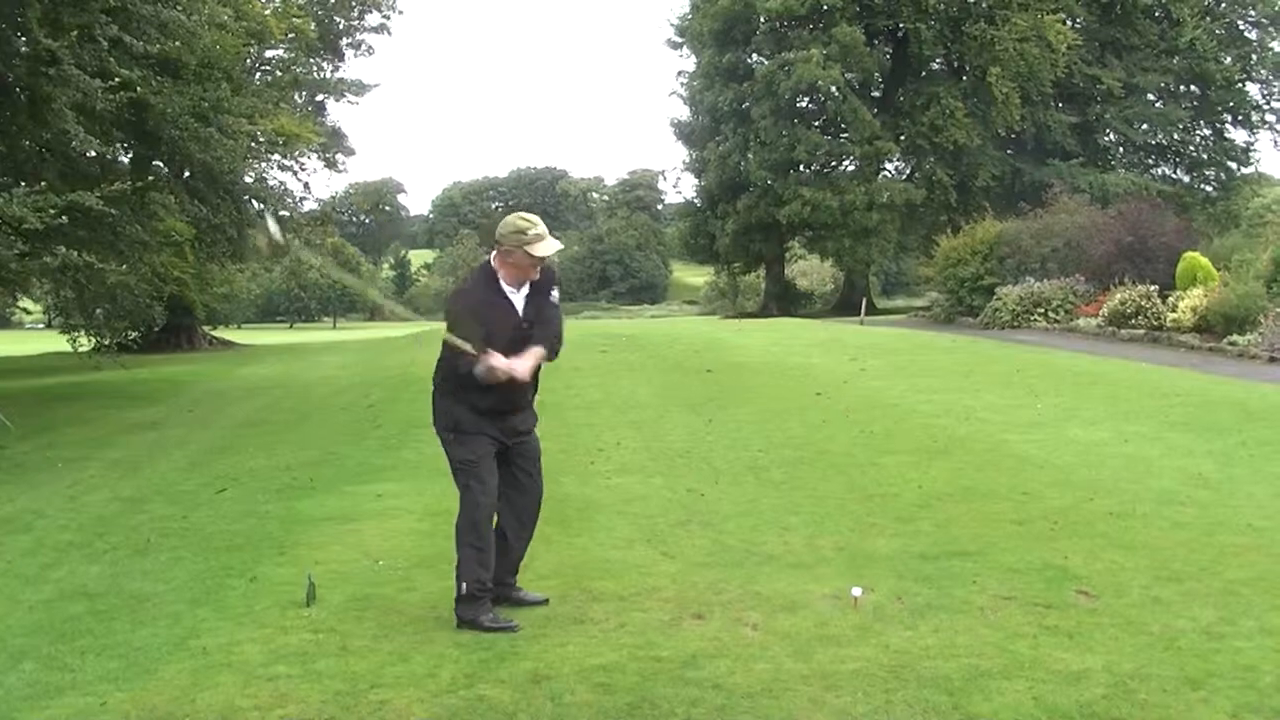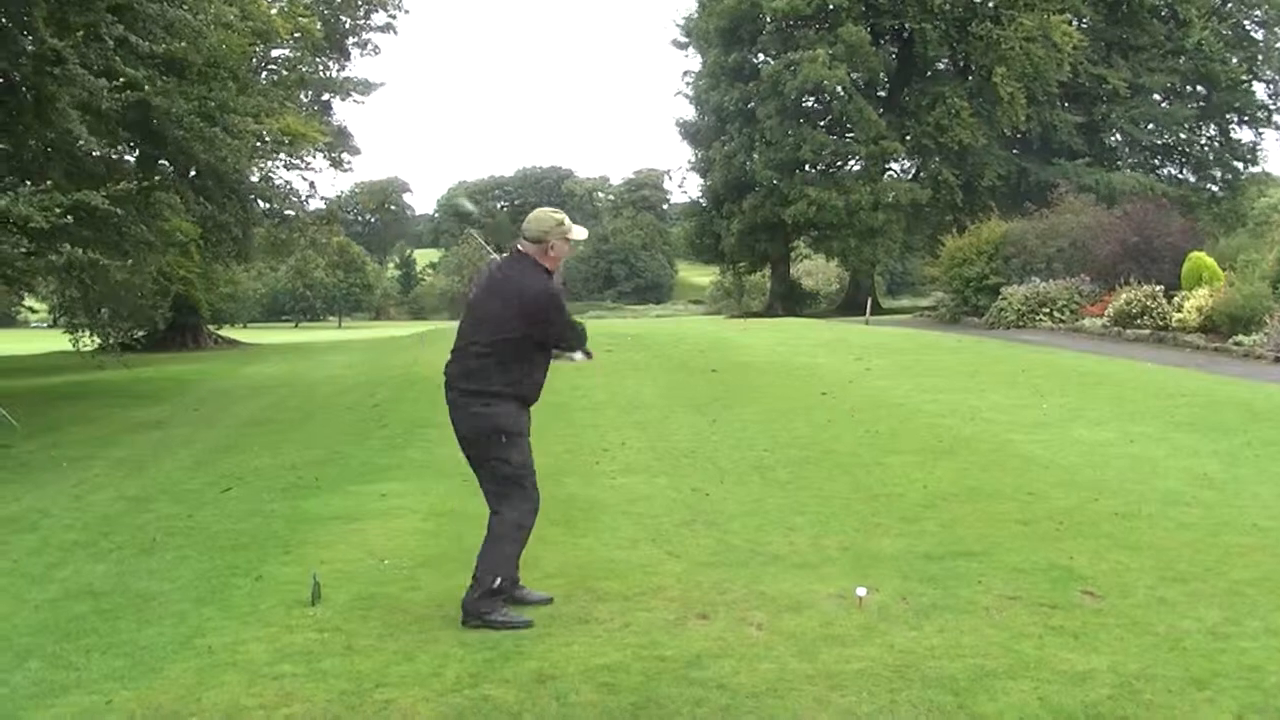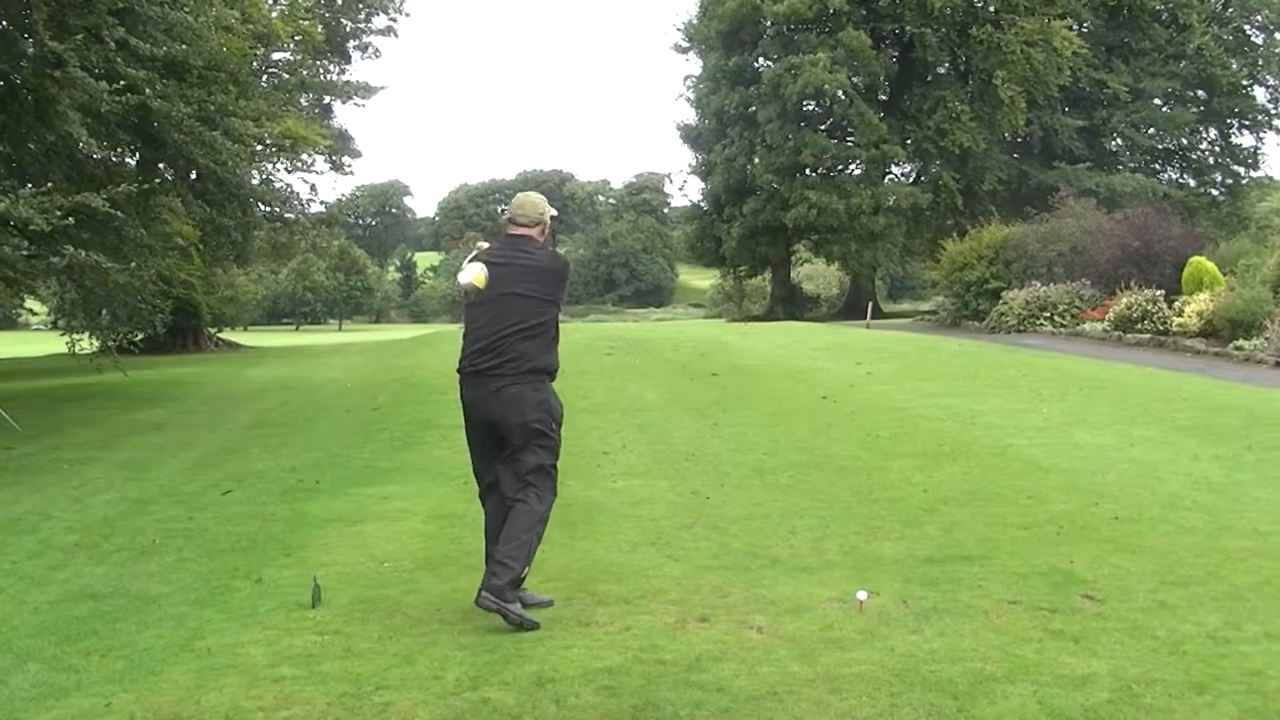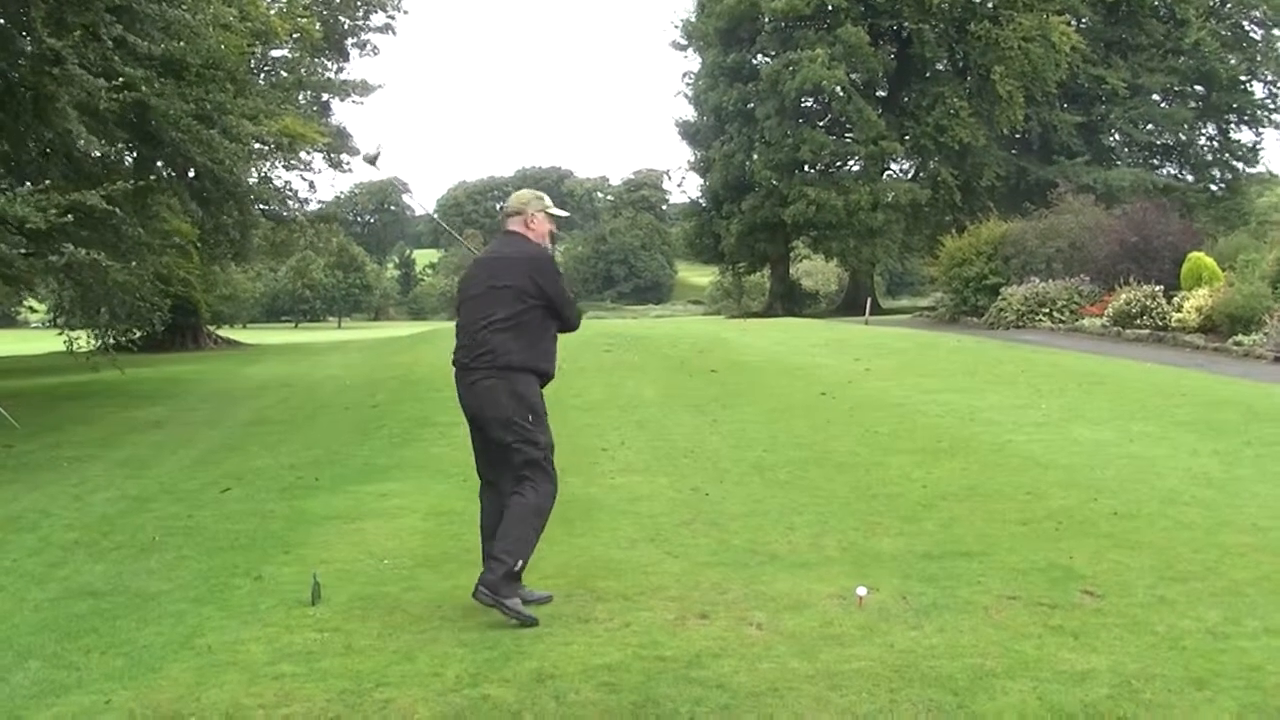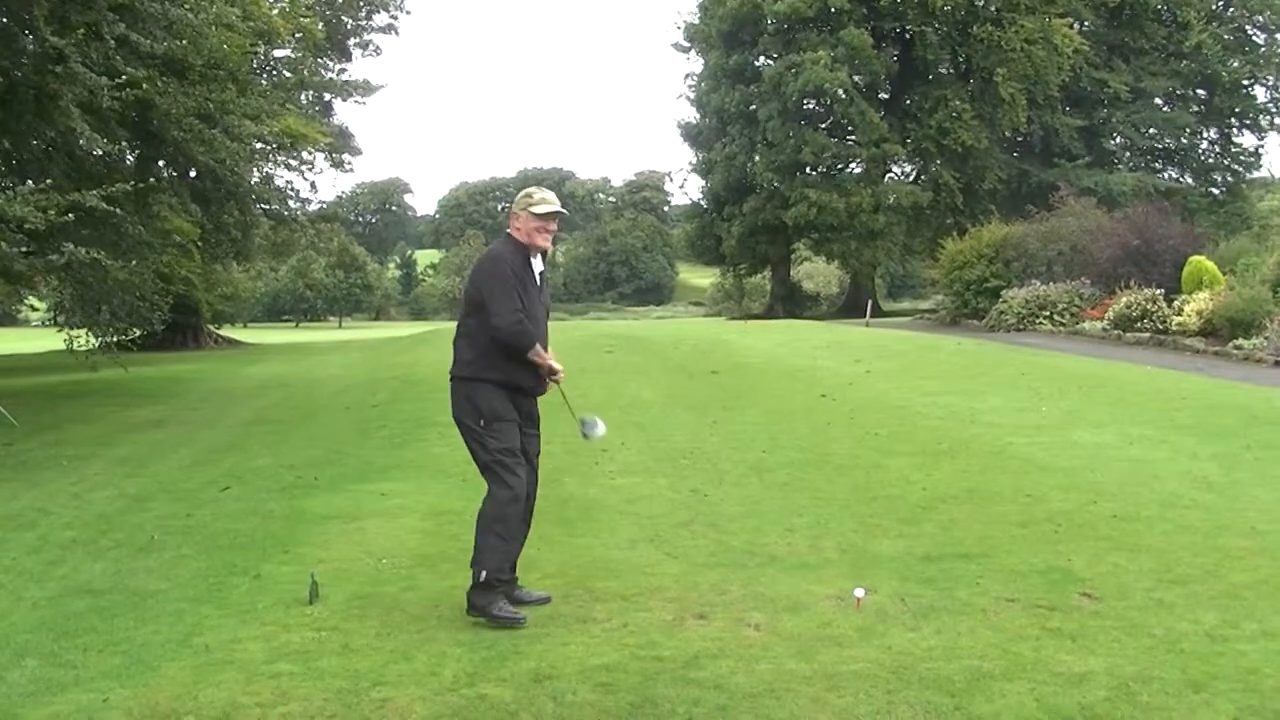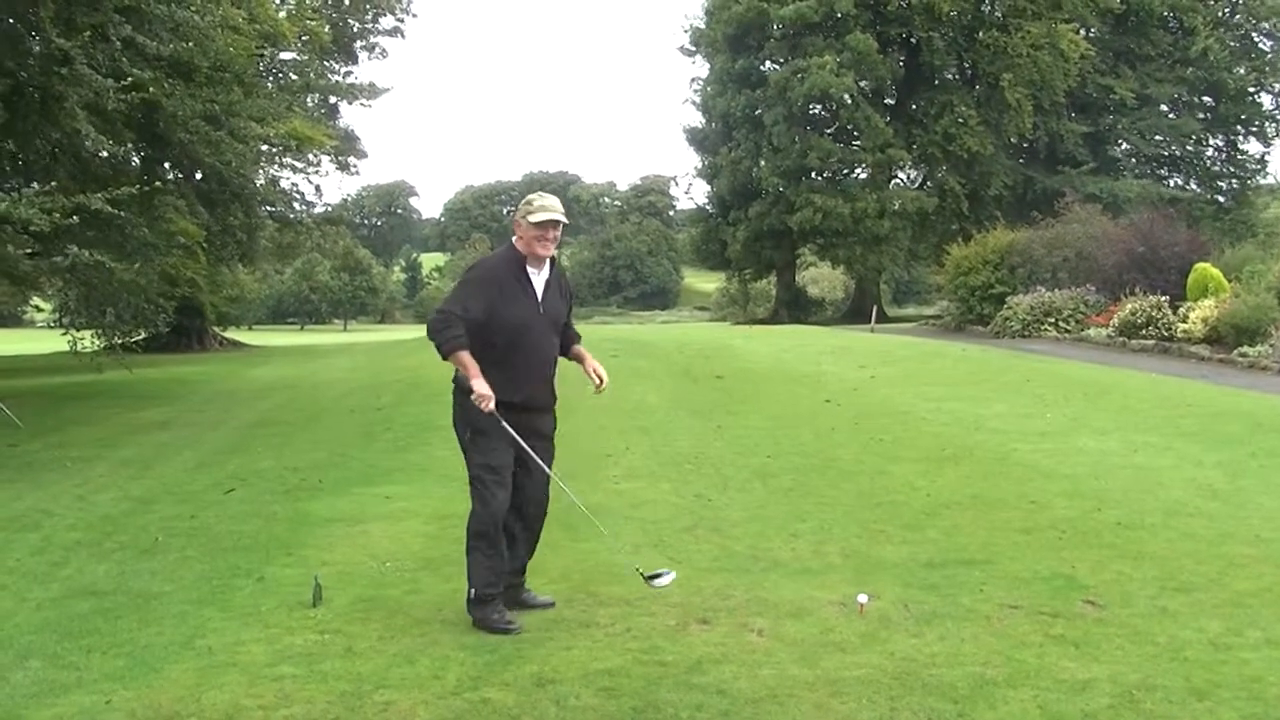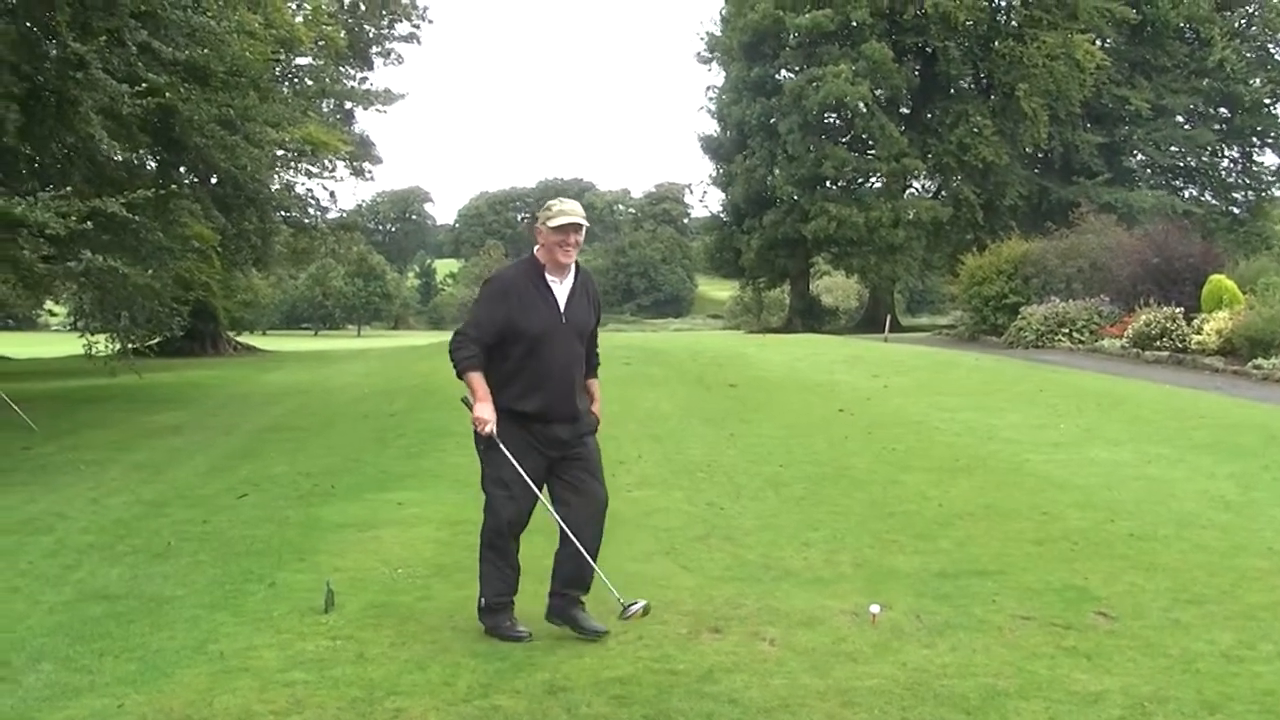
dt=0.3s
person 1, frame 1
left shoulder: (544, 281)
right shoulder: (470, 296)
left elbow: (549, 339)
right elbow: (462, 363)
left wrist: (524, 362)
right wrist: (488, 367)
left hip: (515, 411)
right hip: (466, 413)
left knee: (526, 497)
right knee: (480, 500)
left ankle: (501, 583)
right ankle: (472, 603)
person 1, frame 2
left shoulder: (503, 271)
right shoulder: (540, 292)
right elbow: (571, 339)
left wrist: (557, 345)
right wrist: (580, 347)
left hip: (471, 397)
right hip: (490, 407)
left knee: (506, 492)
right knee: (517, 498)
left ankle: (503, 582)
right ankle: (483, 600)
person 1, frame 3
left shoulder: (478, 265)
right shoulder: (554, 266)
left hip: (475, 389)
right hip: (524, 393)
left knee: (498, 489)
right knee: (535, 489)
left ankle: (504, 583)
right ankle: (501, 586)
person 1, frame 4
left shoulder: (482, 262)
right shoulder: (533, 259)
right elbow: (568, 316)
right wrist: (549, 322)
left hip: (479, 383)
right hip: (508, 388)
left knee: (501, 484)
right knee: (537, 482)
left ankle: (503, 580)
right ankle: (498, 580)
person 1, frame 5
left shoulder: (531, 263)
right shoulder: (501, 262)
right elbow: (508, 327)
left wrist: (541, 357)
right wrist: (546, 361)
left hip: (513, 394)
right hip: (484, 394)
left knee: (521, 488)
right knee: (509, 486)
left ankle: (502, 582)
right ankle: (484, 590)
person 1, frame 6
left shoulder: (557, 277)
right shoulder: (489, 273)
right elbow: (444, 324)
left wrist: (588, 360)
right wrist: (474, 378)
left hip: (538, 410)
right hip: (488, 412)
left knee: (533, 502)
right knee: (493, 505)
left ankle: (511, 583)
right ankle: (485, 600)
person 1, frame 7
left shoulder: (586, 284)
right shoulder: (507, 284)
right elbow: (466, 345)
left wrist: (594, 401)
right wrist: (483, 400)
left hip: (571, 424)
right hip: (513, 426)
left knee: (588, 510)
right knee: (506, 518)
left ankle: (566, 601)
right ankle: (496, 609)
